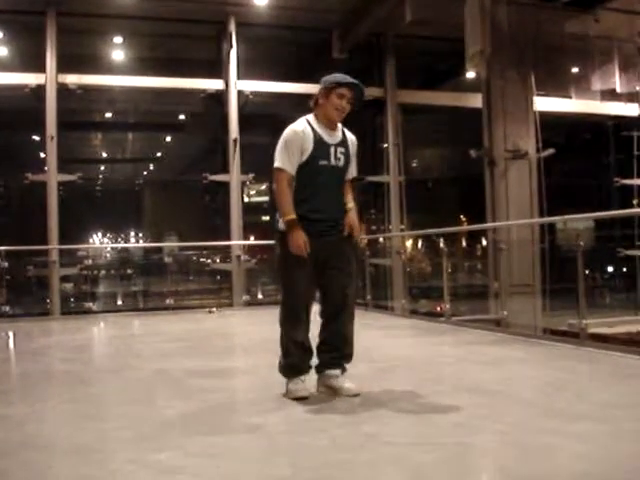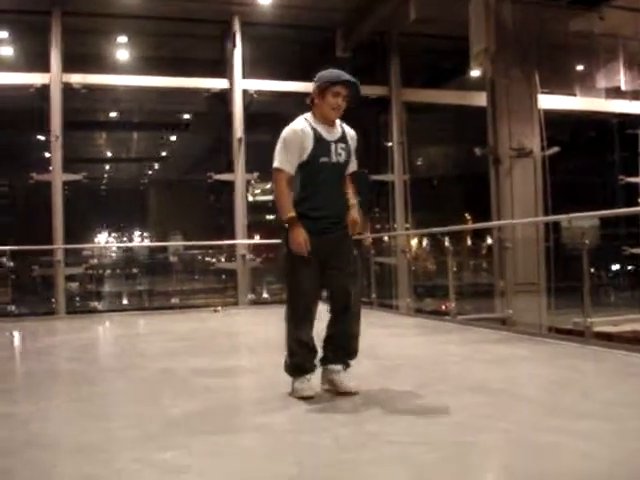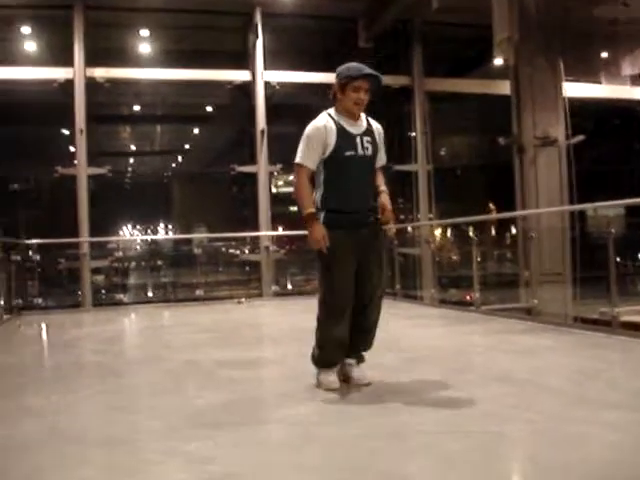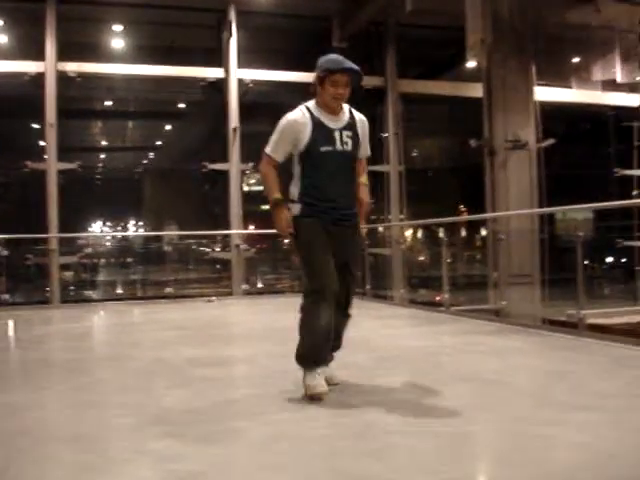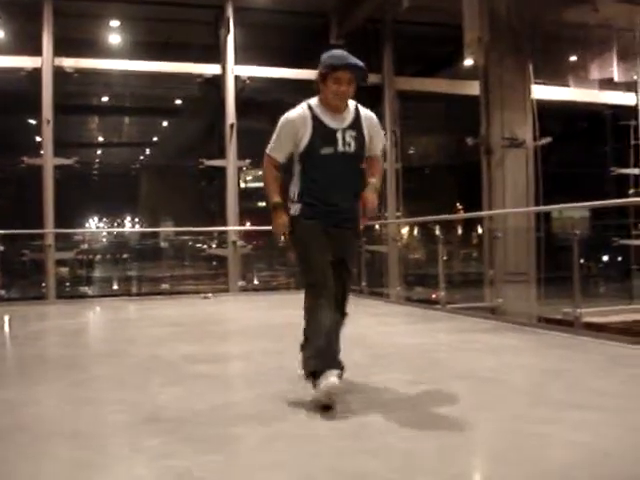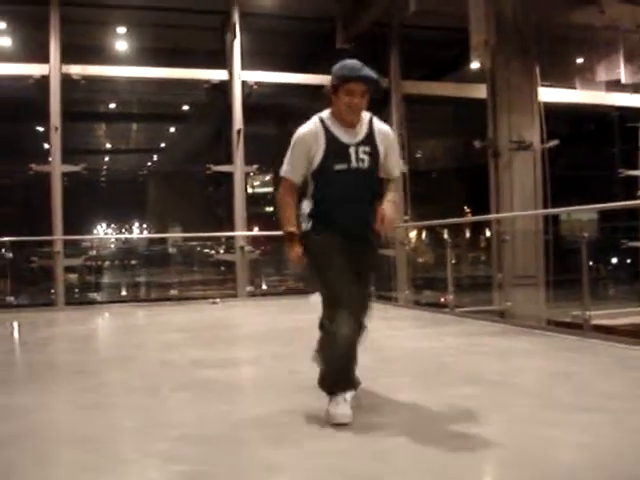
dt=0.2s
person 1, frame 1
left shoulder: (349, 140)
right shoulder: (297, 133)
right elbow: (281, 182)
left wrist: (350, 210)
right wrist: (292, 226)
left hip: (336, 235)
right hip: (300, 234)
left knee: (340, 302)
right knee: (296, 305)
left ankle: (331, 370)
right ankle: (295, 374)
person 1, frame 2
left shoulder: (348, 135)
right shoulder: (297, 132)
right elbow: (281, 181)
left wrist: (352, 205)
right wrist: (293, 224)
left hip: (339, 232)
right hip: (304, 232)
left knee: (346, 298)
right knee: (302, 304)
left ankle: (335, 366)
right ankle: (301, 373)
person 1, frame 3
left shoulder: (375, 129)
right shoulder: (321, 127)
right elbow: (302, 176)
left wrist: (383, 194)
right wrist: (312, 219)
left hip: (370, 226)
right hip: (333, 227)
left knee: (370, 295)
right knee: (337, 297)
left ankle: (350, 359)
right ankle: (326, 364)
person 1, frame 4
left shoulder: (359, 121)
right shoulder: (297, 121)
right elbow: (267, 162)
left wrist: (362, 187)
right wrist: (279, 204)
left hip: (347, 222)
right hip: (309, 219)
left knee: (343, 294)
right knee: (322, 289)
left ankle: (321, 359)
right ankle: (312, 365)
person 1, frame 5
left shoulder: (366, 119)
right shoulder: (297, 119)
left elbow: (374, 157)
right elbow: (271, 163)
left wrist: (371, 187)
right wrist: (278, 207)
left hip: (347, 221)
right hip: (308, 220)
left knee: (338, 295)
right knee: (320, 291)
left ankle: (317, 358)
right ankle: (324, 371)
person 1, frame 6
left shoulder: (382, 133)
right shoulder: (310, 134)
left elbow: (391, 179)
right elbow: (288, 189)
left wrist: (388, 203)
right wrist: (292, 237)
left hip: (363, 237)
right hip: (322, 235)
left knee: (353, 310)
right knee: (340, 306)
left ankle: (330, 356)
right ankle: (340, 390)
